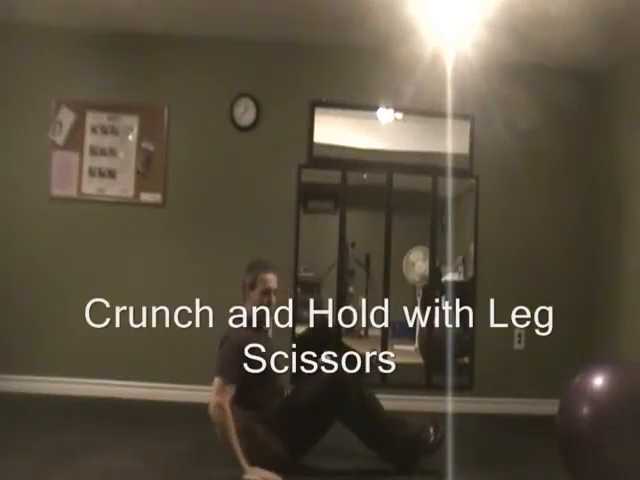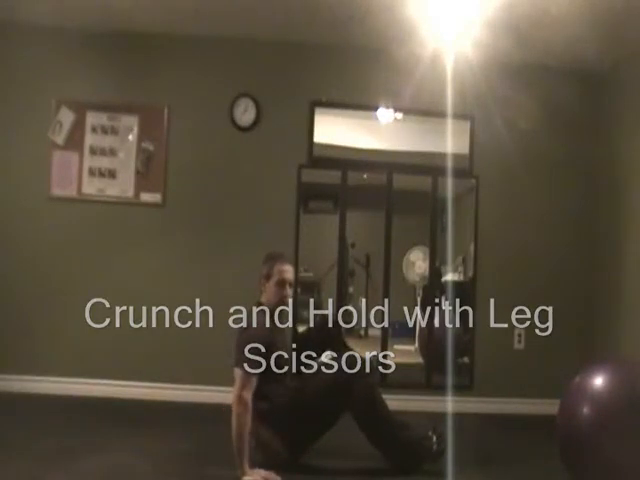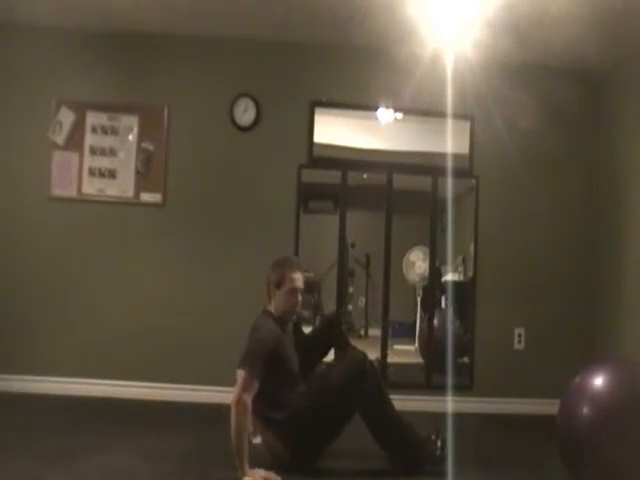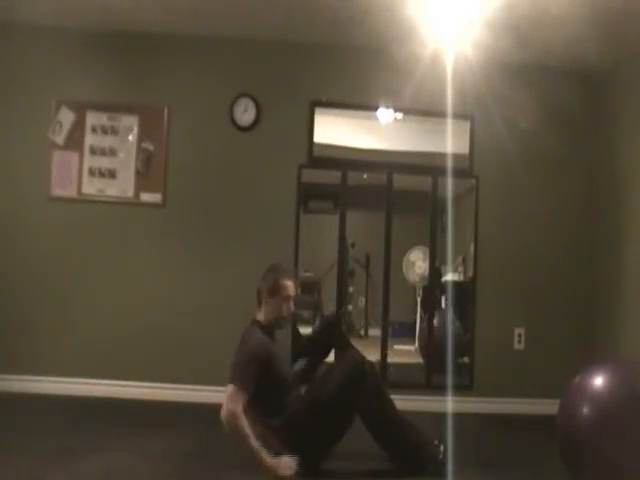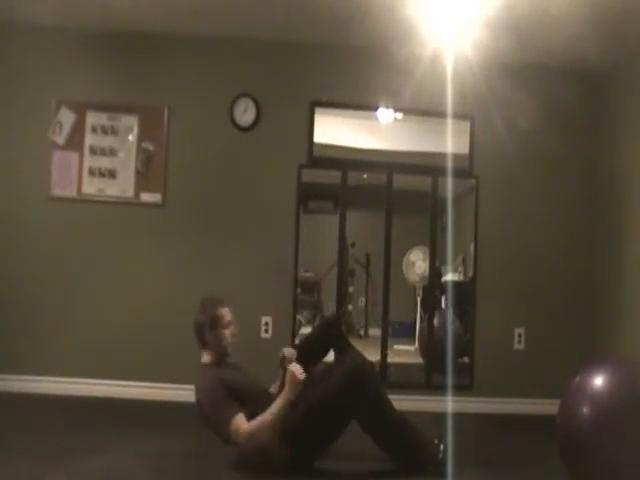
dt=0.5s
person 1, frame 1
left shoulder: (258, 331)
right shoulder: (238, 340)
right elbow: (218, 405)
left hip: (277, 423)
right hip: (269, 445)
right knee: (338, 381)
right ankle: (404, 448)
person 1, frame 2
left shoulder: (277, 319)
right shoulder: (256, 331)
right elbow: (241, 399)
left hip: (285, 418)
right hip: (276, 438)
right knee: (349, 376)
right ankle: (409, 450)
person 1, frame 3
left shoulder: (283, 324)
right shoulder: (265, 334)
right elbow: (240, 399)
left hip: (295, 423)
right hip: (292, 442)
right knee: (358, 368)
right ankle: (414, 454)
person 1, frame 4
left shoulder: (266, 334)
right shoulder: (255, 344)
right elbow: (230, 412)
right wrist: (268, 460)
left hip: (297, 425)
right hip: (295, 443)
right knee: (358, 370)
right ankle: (417, 456)
person 1, frame 5
left shoulder: (225, 368)
right shoulder: (211, 385)
right elbow: (247, 438)
left wrist: (284, 375)
right wrist: (289, 392)
left hip: (290, 425)
right hip: (289, 445)
right knee: (357, 373)
right ankle: (420, 456)
